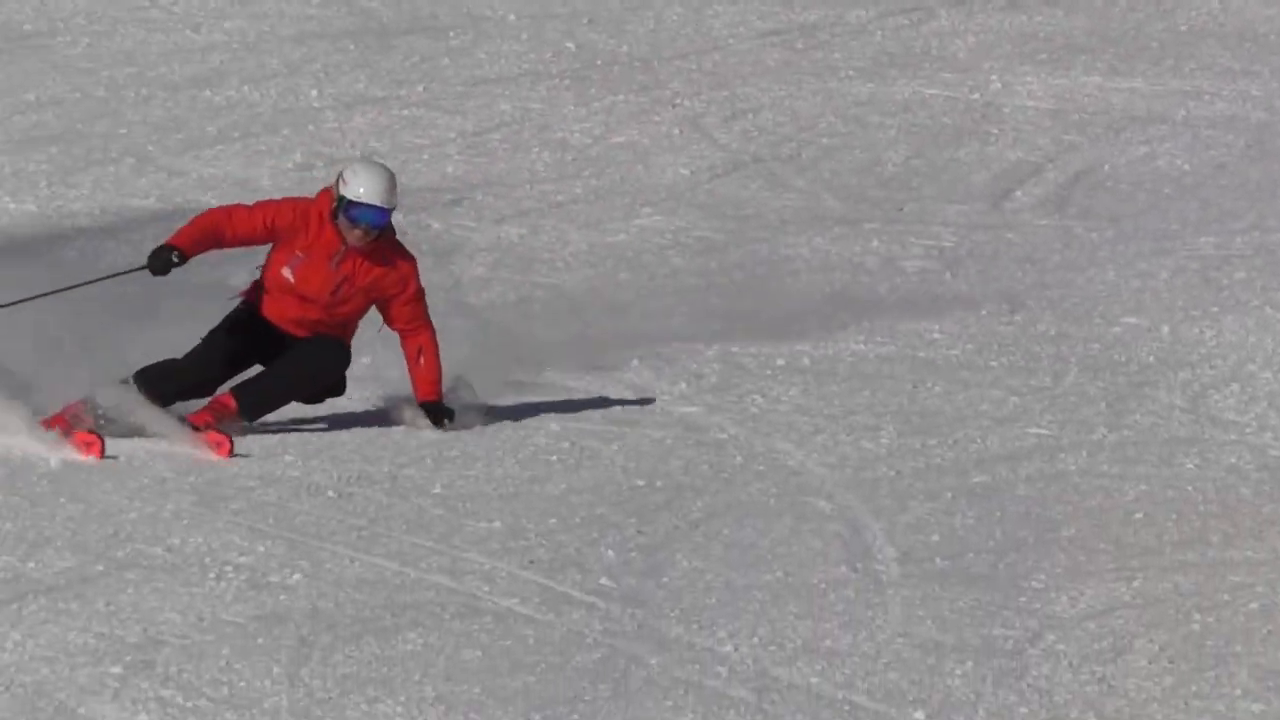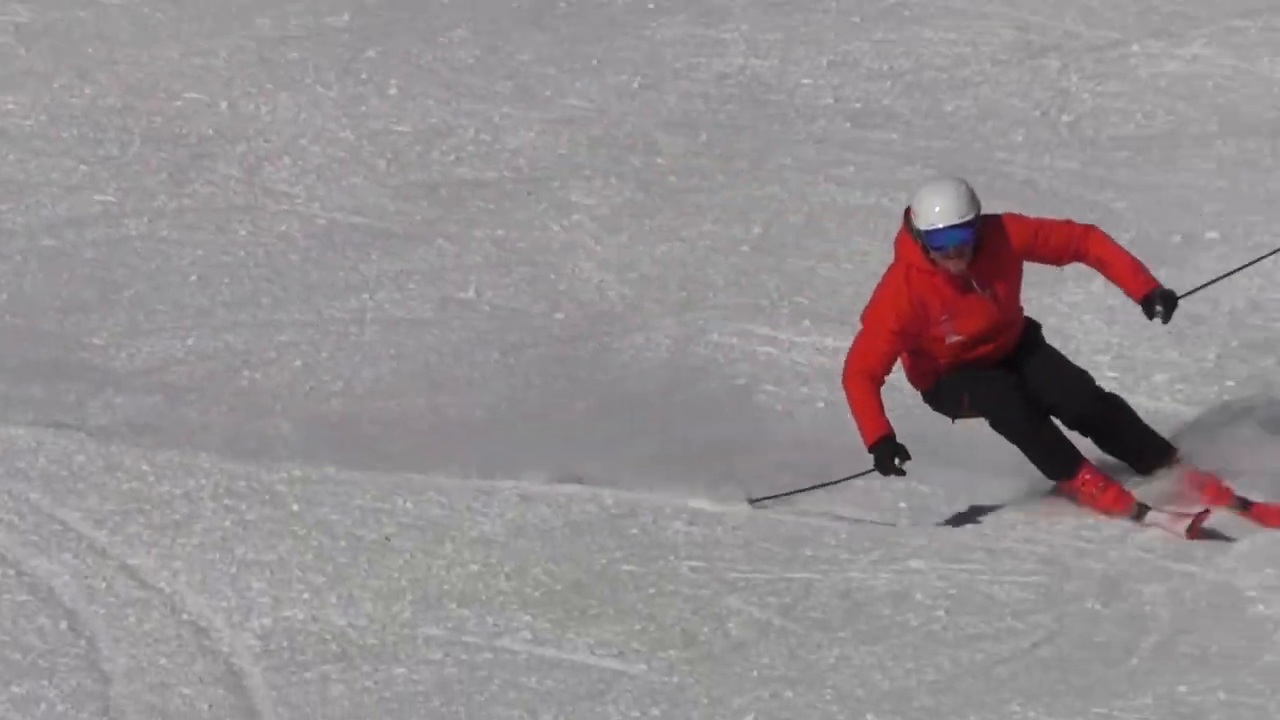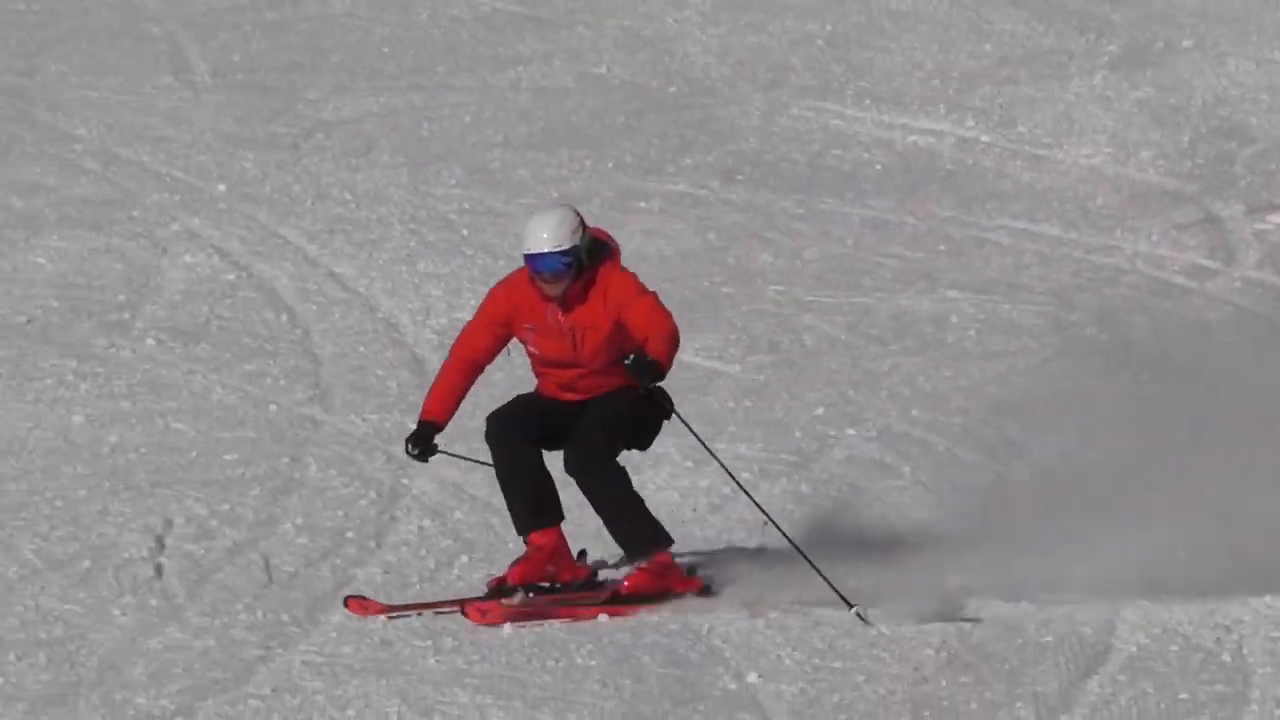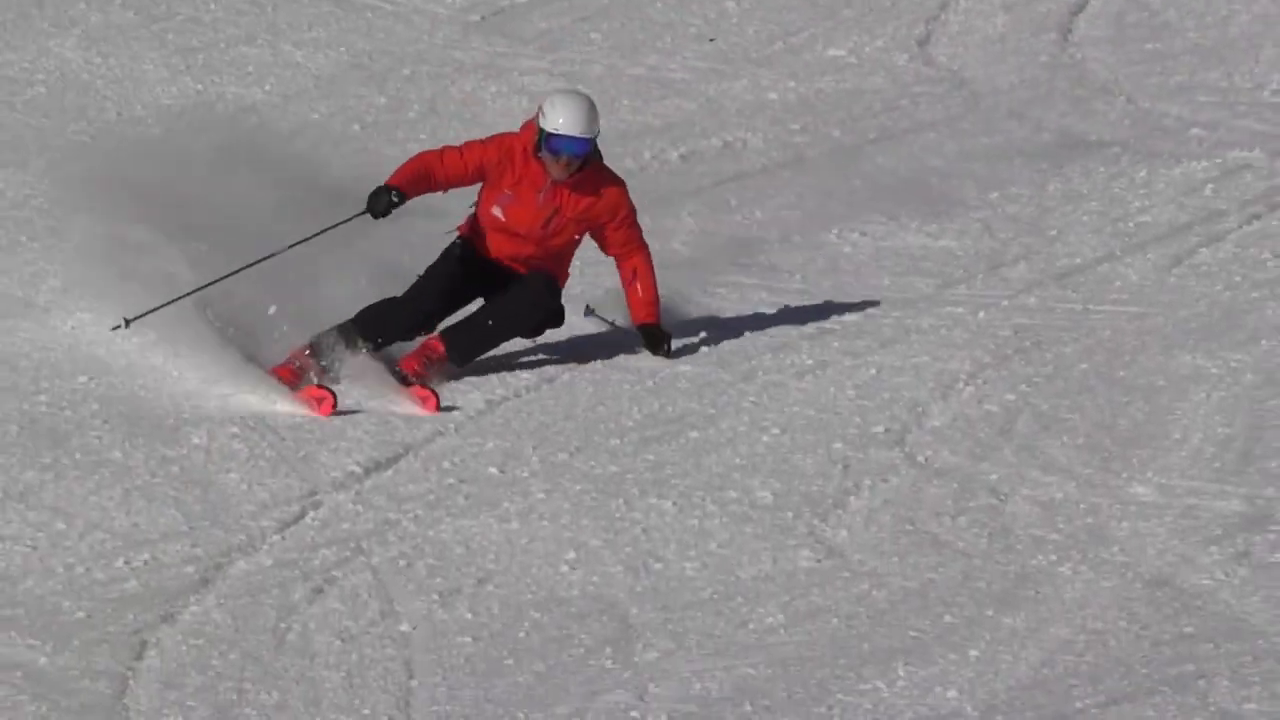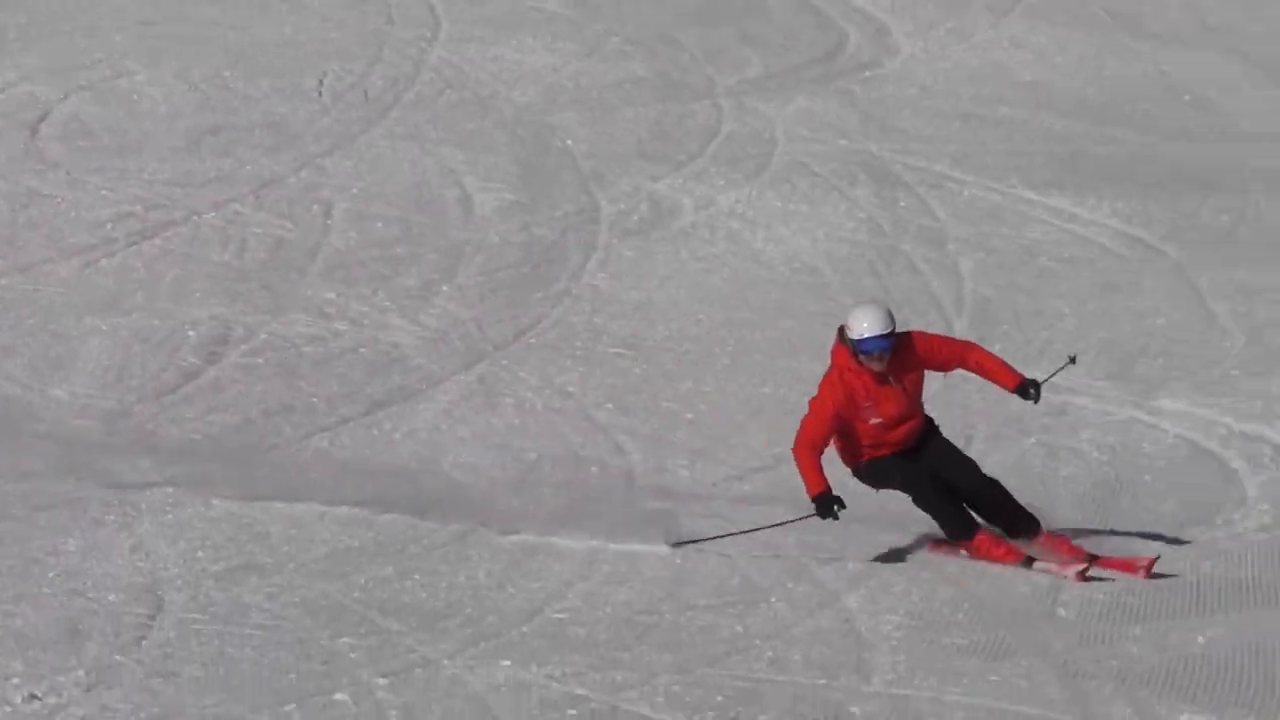
dt=1s
person 1, frame 1
left shoulder: (394, 266)
right shoulder: (300, 216)
left elbow: (415, 329)
right elbow: (228, 221)
left wrist: (430, 398)
right wrist: (176, 247)
left hip: (315, 345)
right hip: (260, 319)
left knee: (332, 357)
right knee: (200, 370)
left ankle: (223, 412)
right ankle: (90, 411)
person 1, frame 2
left shoulder: (1004, 234)
right shoulder: (901, 288)
left elbow: (1083, 239)
right elbow: (861, 370)
left wrist: (1145, 288)
right wrist: (878, 439)
left hip: (1013, 349)
right hip: (950, 378)
left knee: (1088, 401)
right knee: (1005, 399)
left ankle: (1179, 474)
right ankle: (1080, 480)
person 1, frame 3
left shoulder: (614, 283)
right shoulder: (515, 292)
left elbow: (661, 329)
right elbow: (467, 356)
left wrist: (653, 363)
right wrist: (429, 423)
left hip: (619, 398)
right hip: (555, 402)
left knee: (586, 457)
right knee: (502, 427)
left ankle: (659, 562)
right ankle: (546, 551)
person 1, frame 4
left shoulder: (604, 192)
right shoulder: (506, 151)
left elbow: (632, 254)
right elbow: (438, 164)
left wrist: (647, 321)
right wrist: (395, 188)
left hip: (532, 277)
right hip: (476, 254)
left knee: (538, 297)
right knee: (416, 308)
left ankle: (435, 355)
right ankle: (319, 353)
person 1, frame 5
left shoulder: (912, 348)
right shoulder: (839, 386)
left elbow: (967, 353)
right elbow: (806, 443)
left wrist: (1016, 383)
right wrist: (819, 493)
left hip: (919, 438)
right hip: (874, 460)
left knee: (974, 483)
right knee: (922, 483)
left ankle: (1034, 535)
right ankle: (974, 539)
